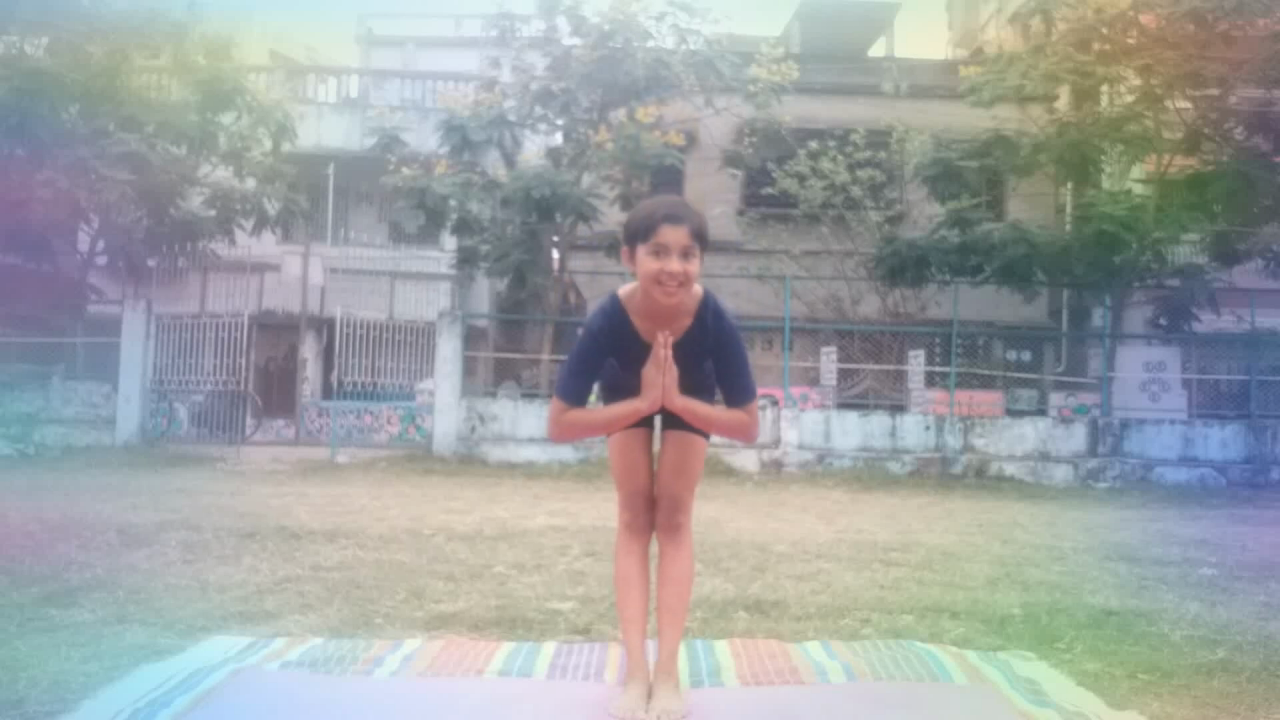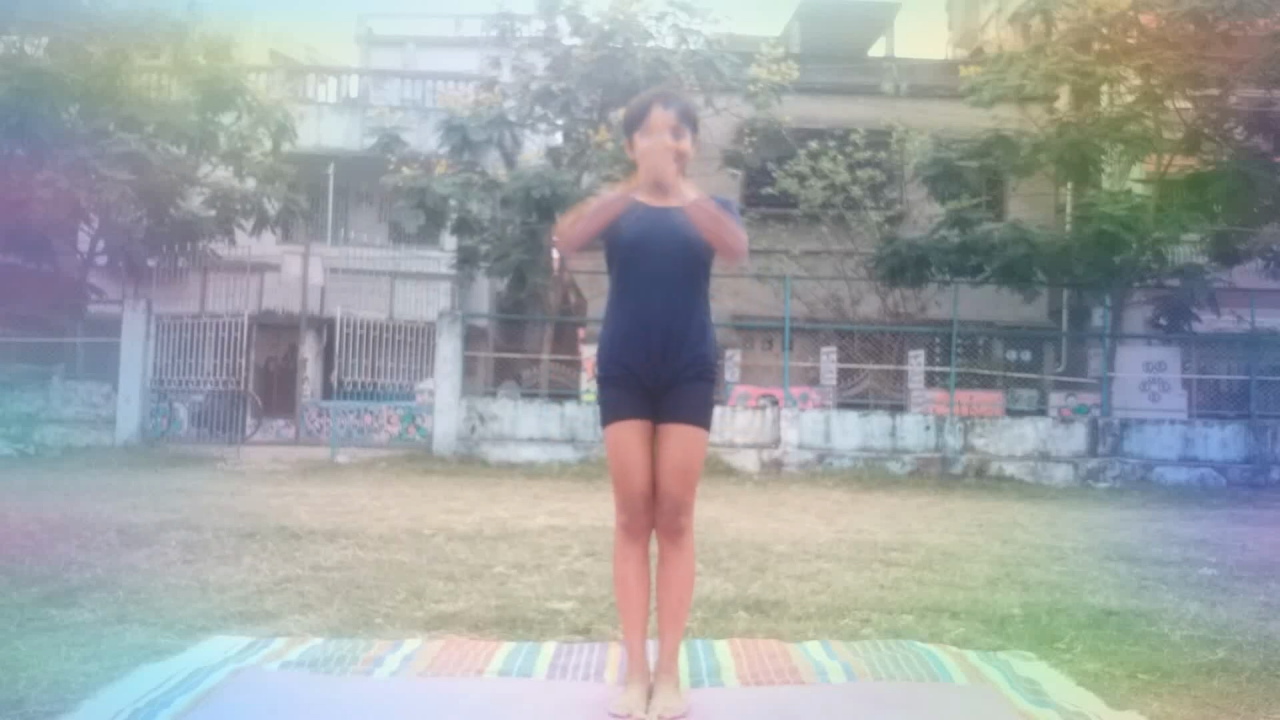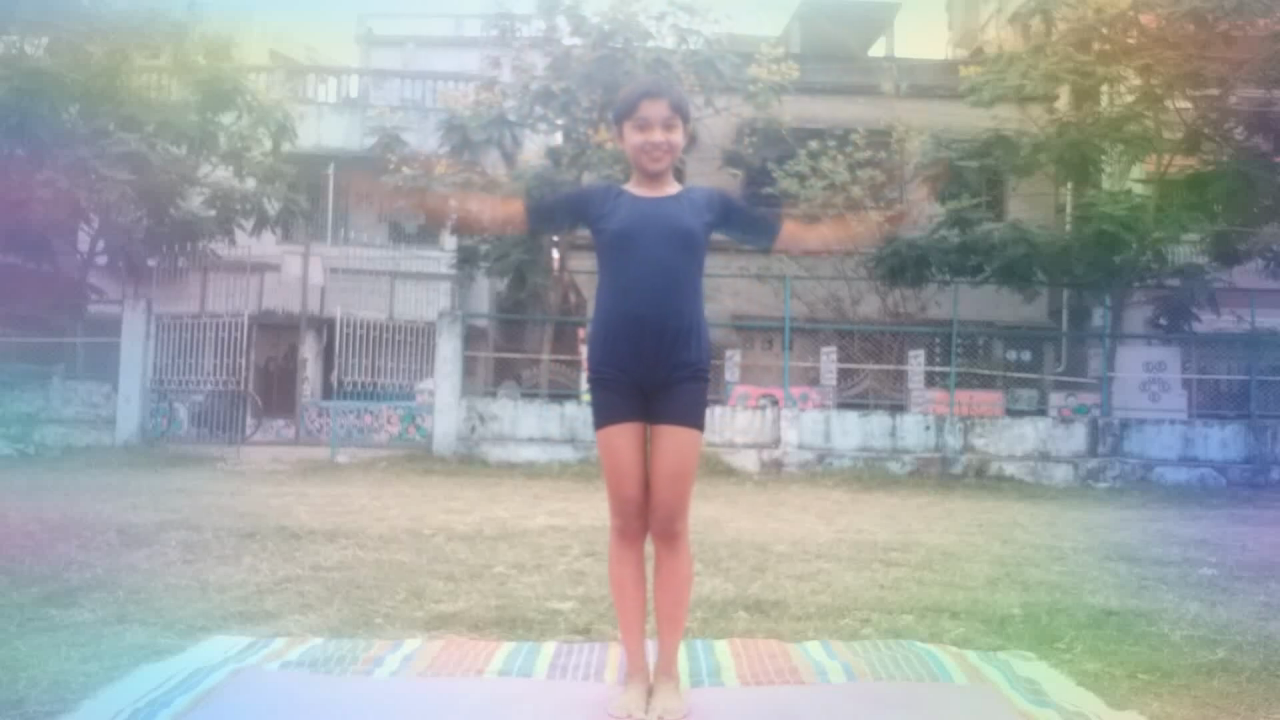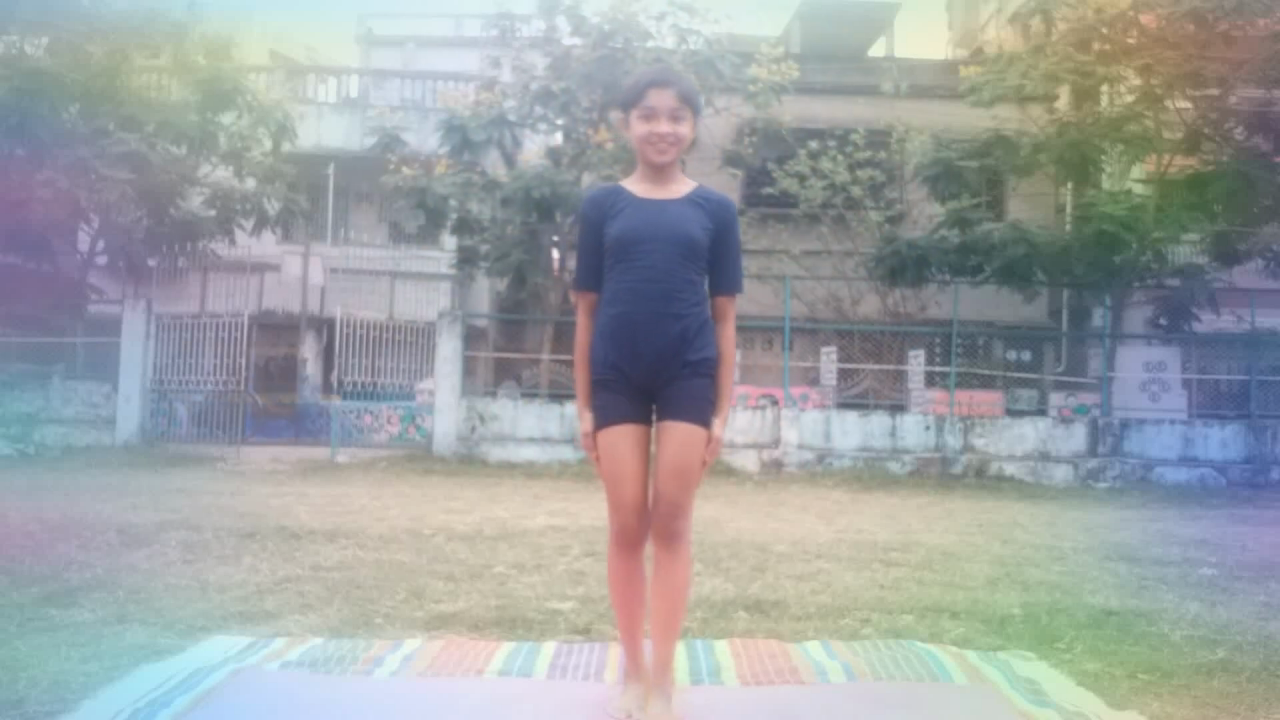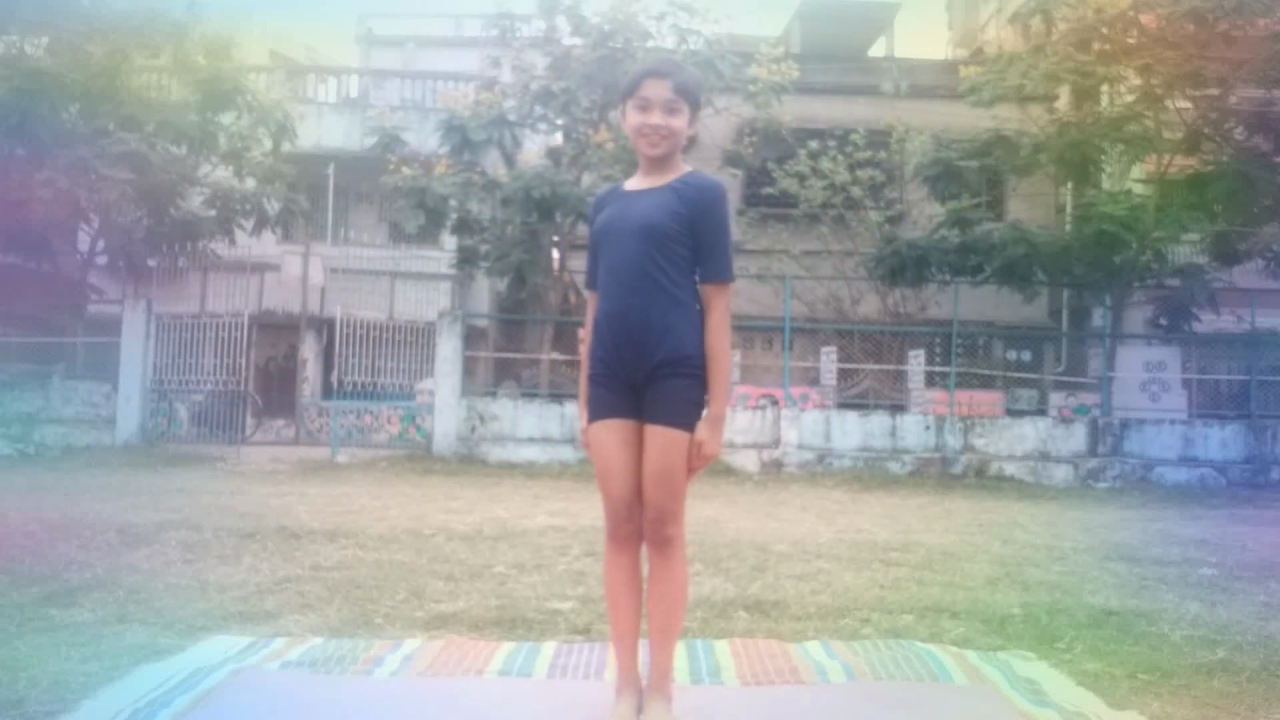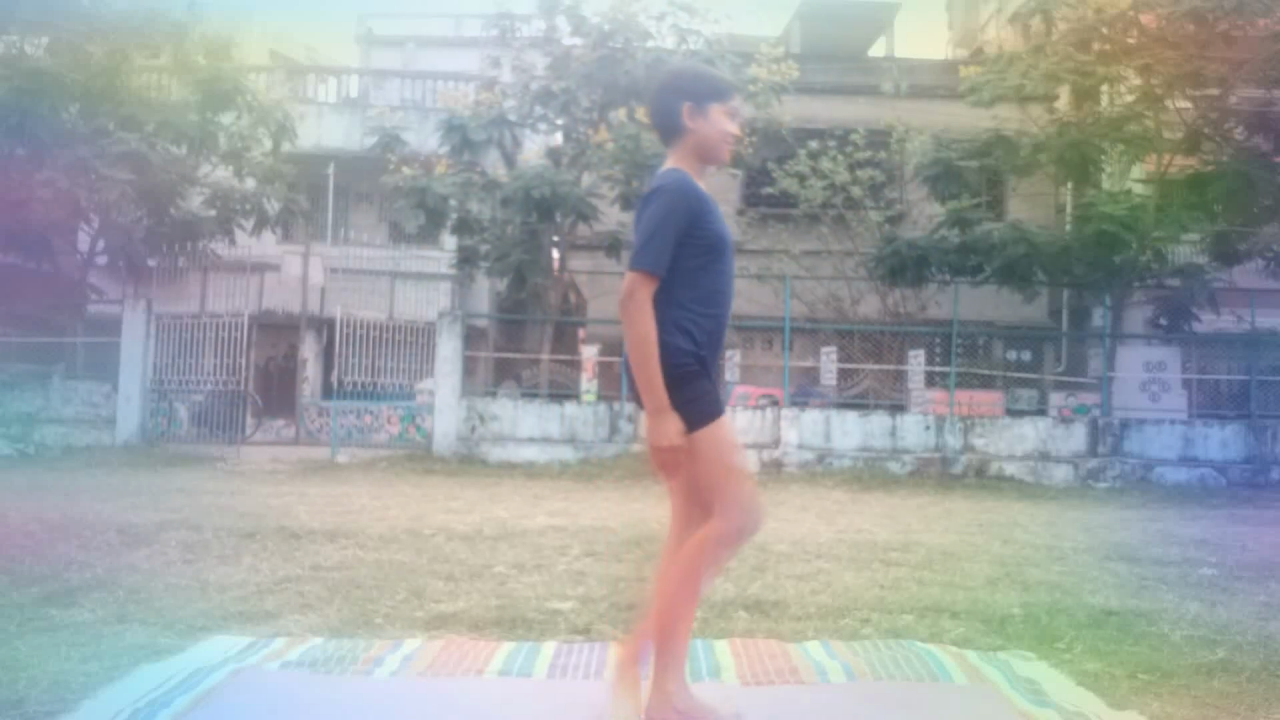
dt=0.7s
person 1, frame 1
left shoulder: (715, 320)
right shoulder: (608, 319)
left elbow: (747, 426)
right elbow: (560, 425)
left wrist: (677, 399)
right wrist: (644, 401)
left hip: (691, 402)
right hip: (626, 400)
left knee: (673, 518)
right knee: (635, 518)
left ankle: (667, 674)
right ankle: (635, 673)
person 1, frame 2
left shoulder: (711, 208)
right shoulder: (617, 208)
left elbow: (736, 248)
right elbow: (565, 238)
left wrist: (682, 191)
right wrist: (634, 185)
left hip: (688, 376)
right hip: (623, 375)
left knee: (676, 518)
right knee: (633, 516)
person 1, frame 3
left shoulder: (708, 203)
right shoulder: (598, 201)
left elbow: (790, 236)
right elbow: (508, 216)
left wrist: (874, 226)
right wrist: (435, 202)
left hip: (682, 374)
right hip: (614, 374)
left knee: (669, 524)
right knee: (627, 522)
person 1, frame 4
left shoulder: (715, 210)
right shoulder: (602, 205)
left elbow: (724, 315)
right elbow: (587, 310)
left wrist: (723, 410)
right wrist: (584, 404)
left hip: (687, 376)
right hip: (618, 379)
left knee: (670, 526)
right knee: (626, 529)
person 1, frame 5
left shoulder: (703, 194)
right shoulder: (606, 203)
left elbow: (716, 306)
left wrist: (716, 411)
right wrist: (584, 399)
left hip: (676, 373)
right hip: (611, 377)
left knee: (664, 529)
right knee: (621, 527)
person 1, frame 6
left shoulder: (690, 195)
right shoulder: (674, 191)
right elbow: (636, 299)
right wrist: (658, 410)
left hip: (695, 375)
right hip: (674, 373)
left knee: (698, 524)
right knee: (737, 512)
right ankle: (637, 656)
